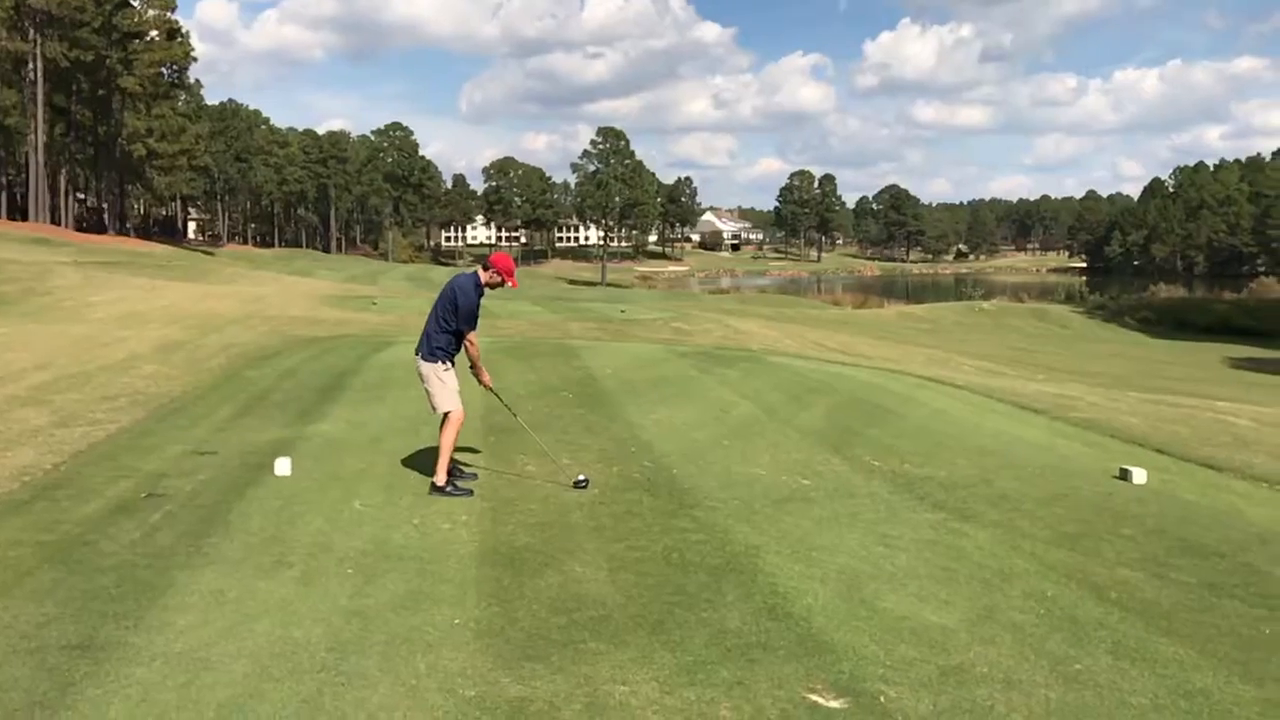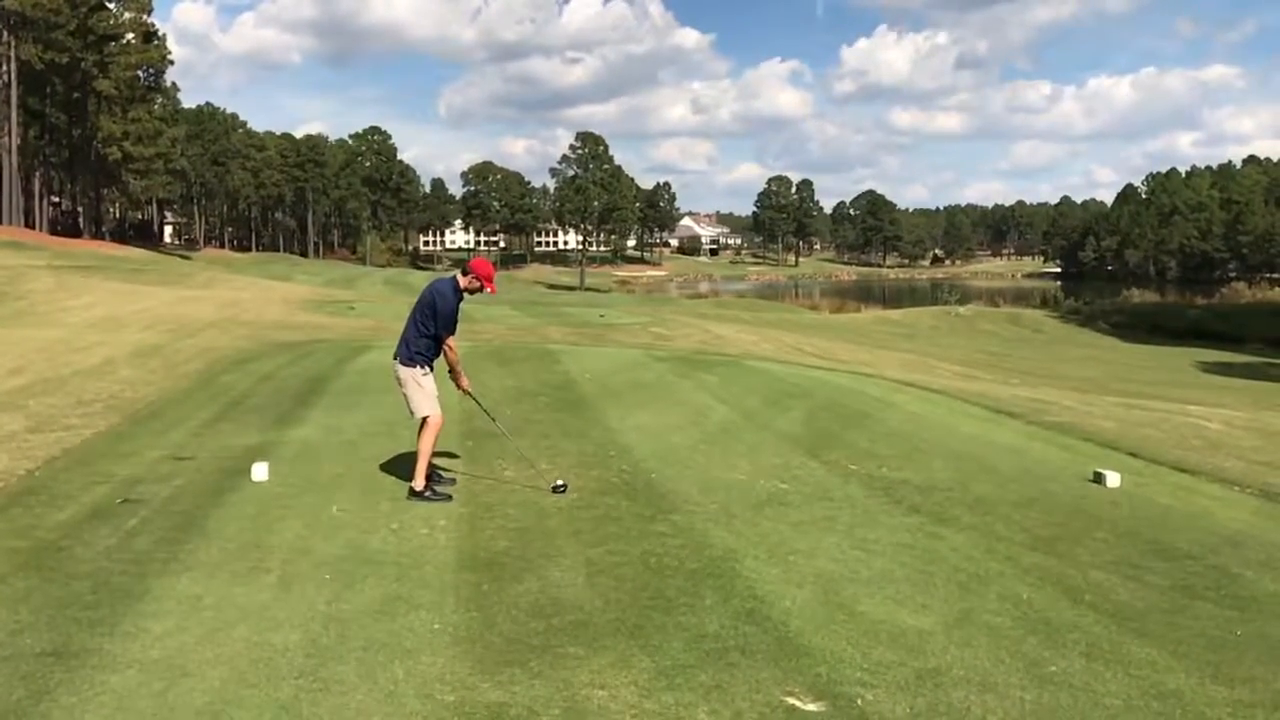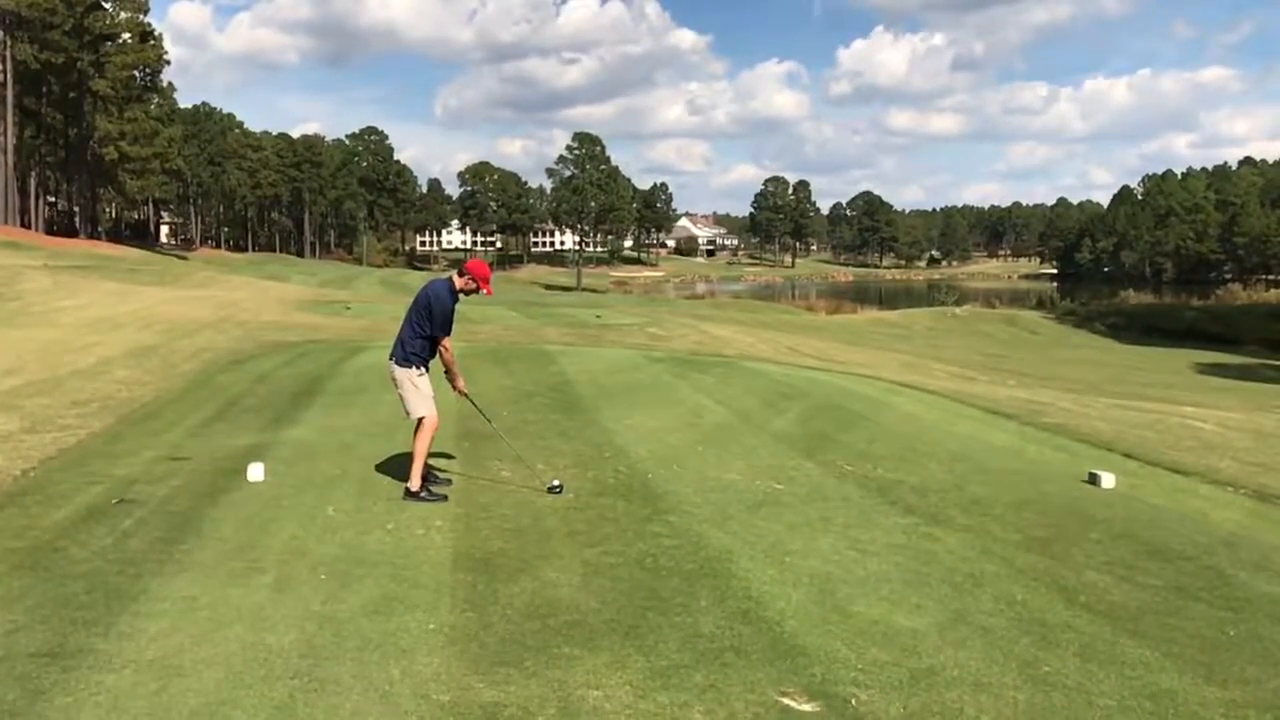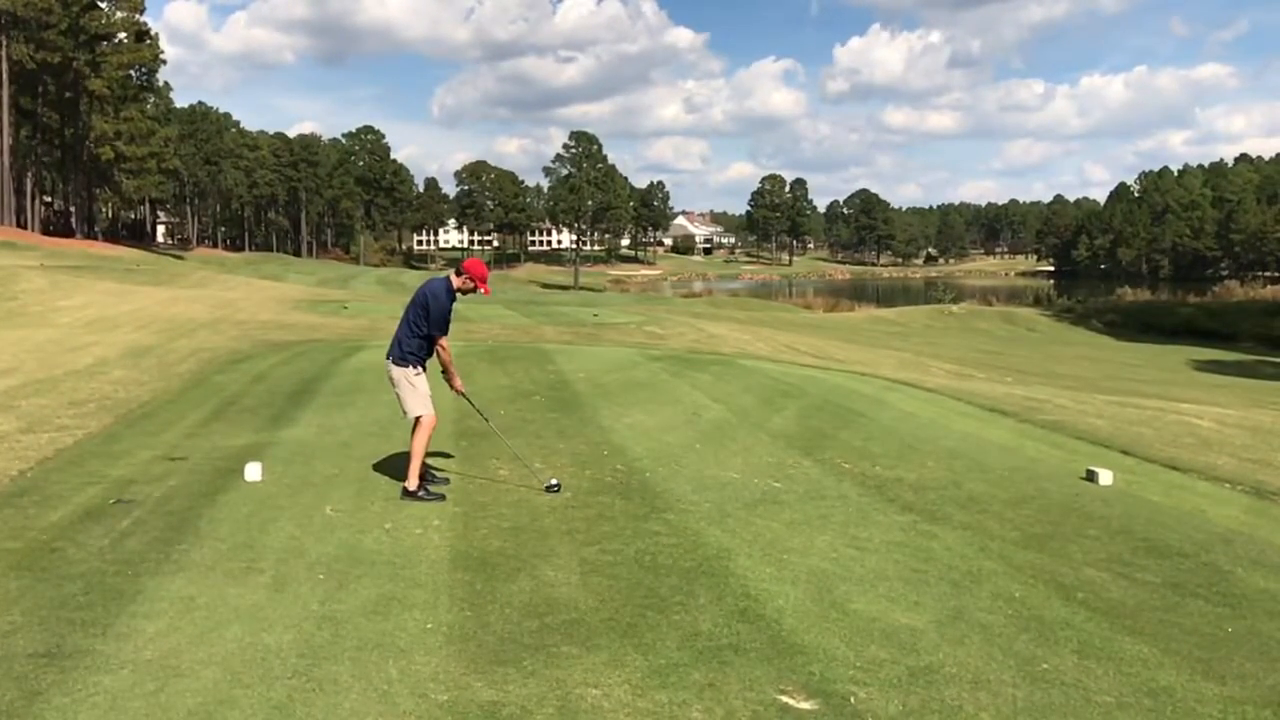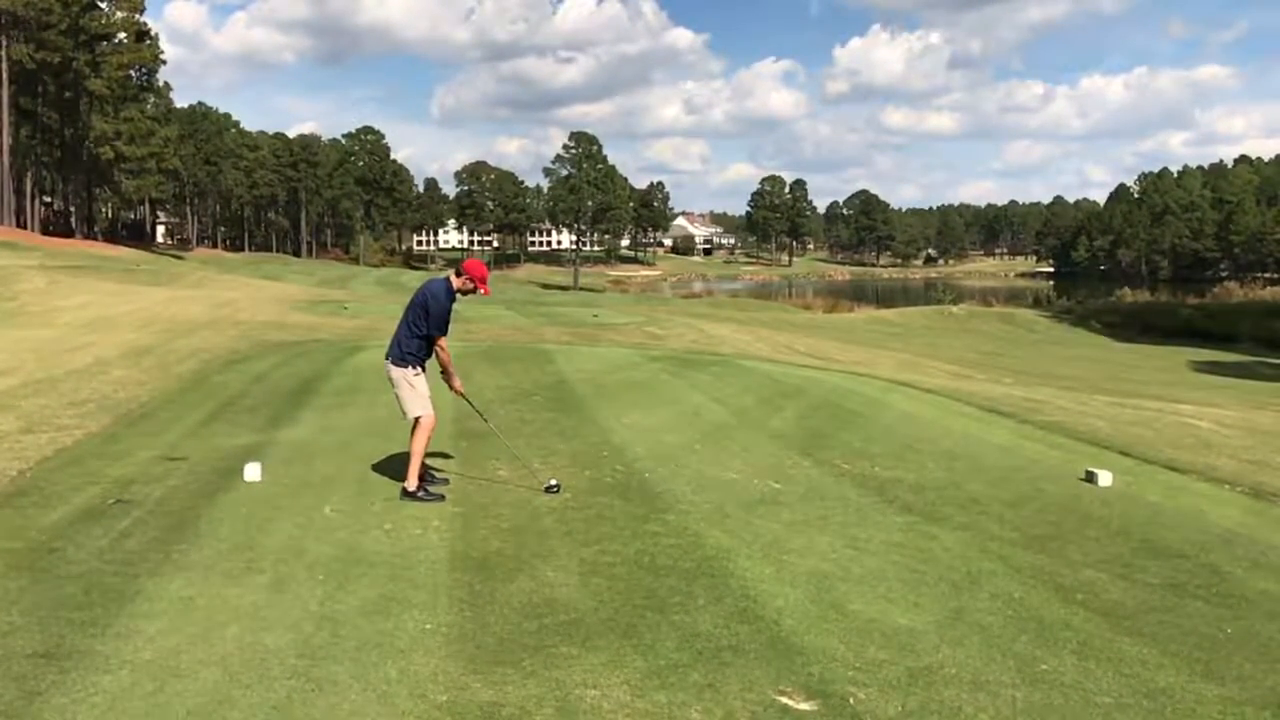
dt=1s
person 1, frame 1
left shoulder: (466, 281)
right shoulder: (468, 291)
right elbow: (469, 340)
left wrist: (476, 367)
right wrist: (480, 371)
left hip: (437, 355)
right hip: (435, 358)
left knee: (451, 413)
right knee: (455, 415)
left ankle: (447, 466)
right ankle: (440, 480)
person 1, frame 2
left shoulder: (445, 286)
right shoulder: (447, 296)
right elbow: (447, 344)
left wrist: (455, 372)
right wrist: (459, 376)
left hip: (416, 360)
right hip: (414, 364)
left knee: (429, 418)
right knee: (434, 420)
left ankle: (426, 471)
right ankle: (418, 486)
person 1, frame 3
left shoulder: (441, 287)
right shoulder: (443, 296)
right elbow: (443, 346)
left wrist: (450, 372)
right wrist: (456, 377)
left hip: (411, 361)
right hip: (409, 364)
left knee: (424, 418)
right knee: (430, 421)
left ankle: (421, 471)
right ankle: (414, 486)
person 1, frame 4
left shoulder: (438, 286)
right shoulder: (440, 296)
right elbow: (440, 345)
left wrist: (448, 372)
right wrist: (453, 376)
left hip: (408, 360)
right hip: (406, 363)
left knee: (422, 418)
right knee: (427, 420)
left ankle: (419, 470)
right ankle: (411, 485)
person 1, frame 5
left shoulder: (438, 287)
right shoulder: (440, 296)
right elbow: (439, 345)
left wrist: (447, 372)
right wrist: (452, 377)
left hip: (407, 361)
right hip: (405, 364)
left knee: (421, 419)
right knee: (427, 421)
left ankle: (419, 472)
right ankle: (411, 485)
